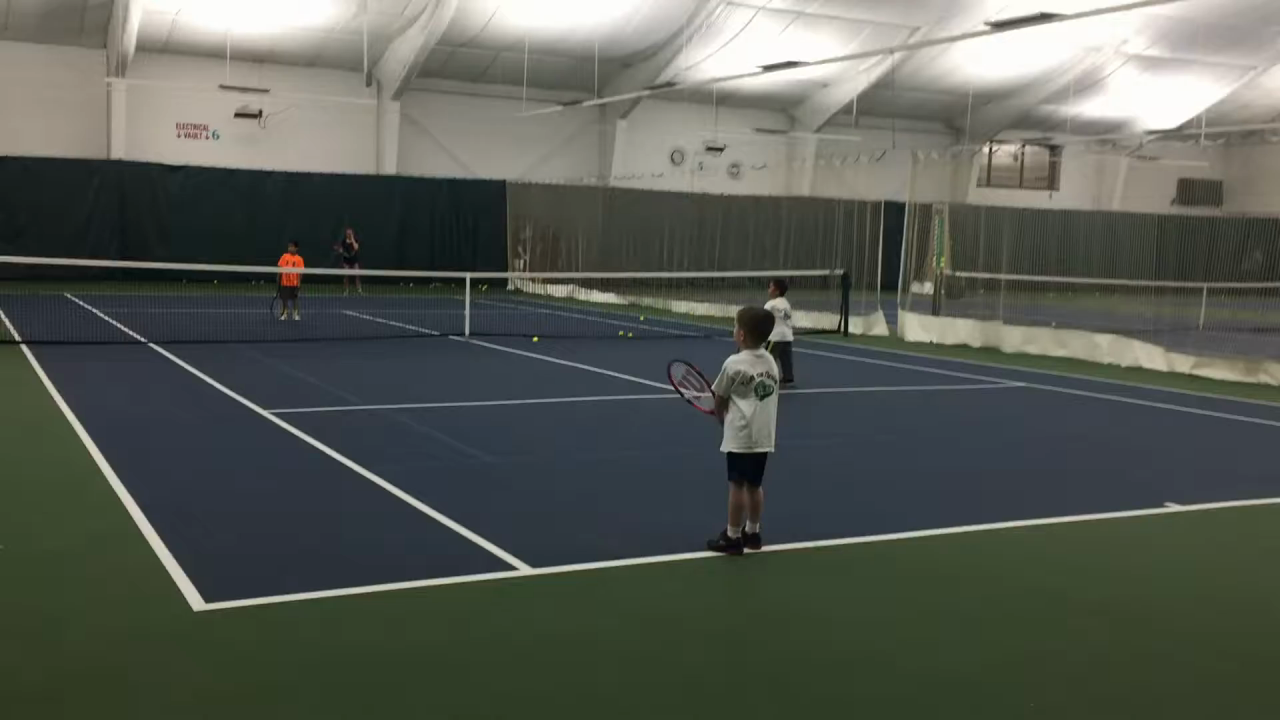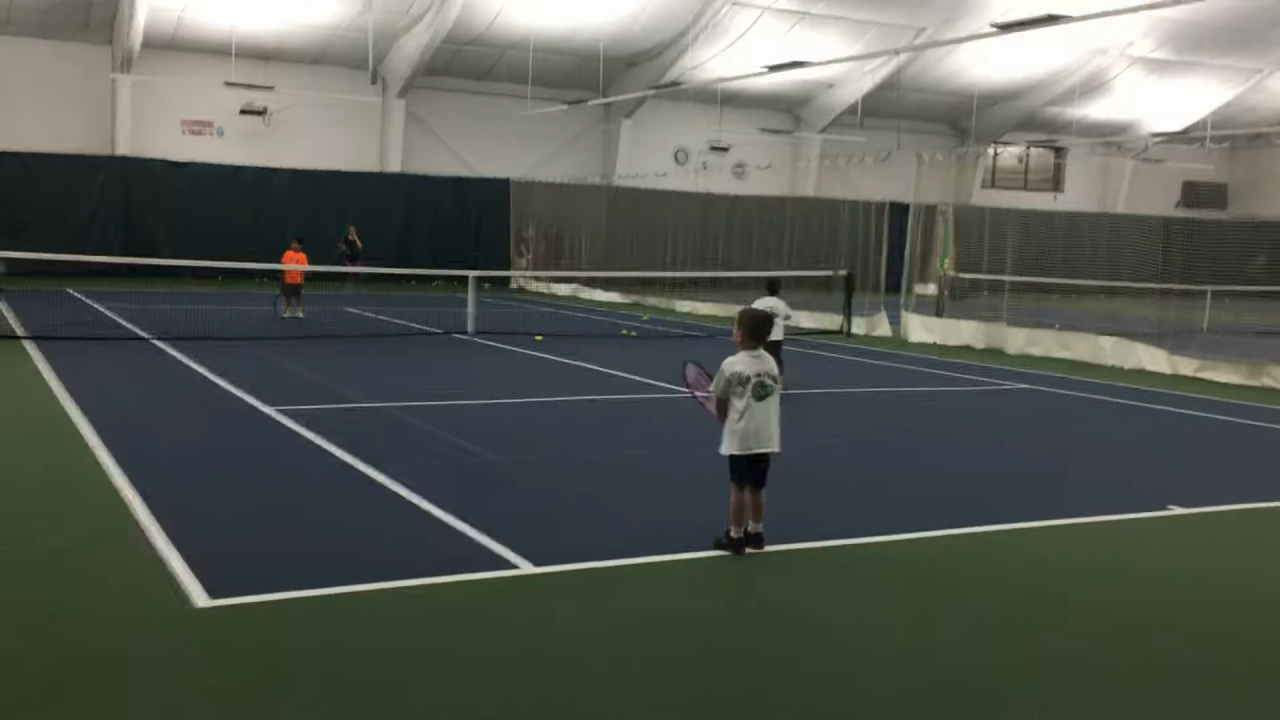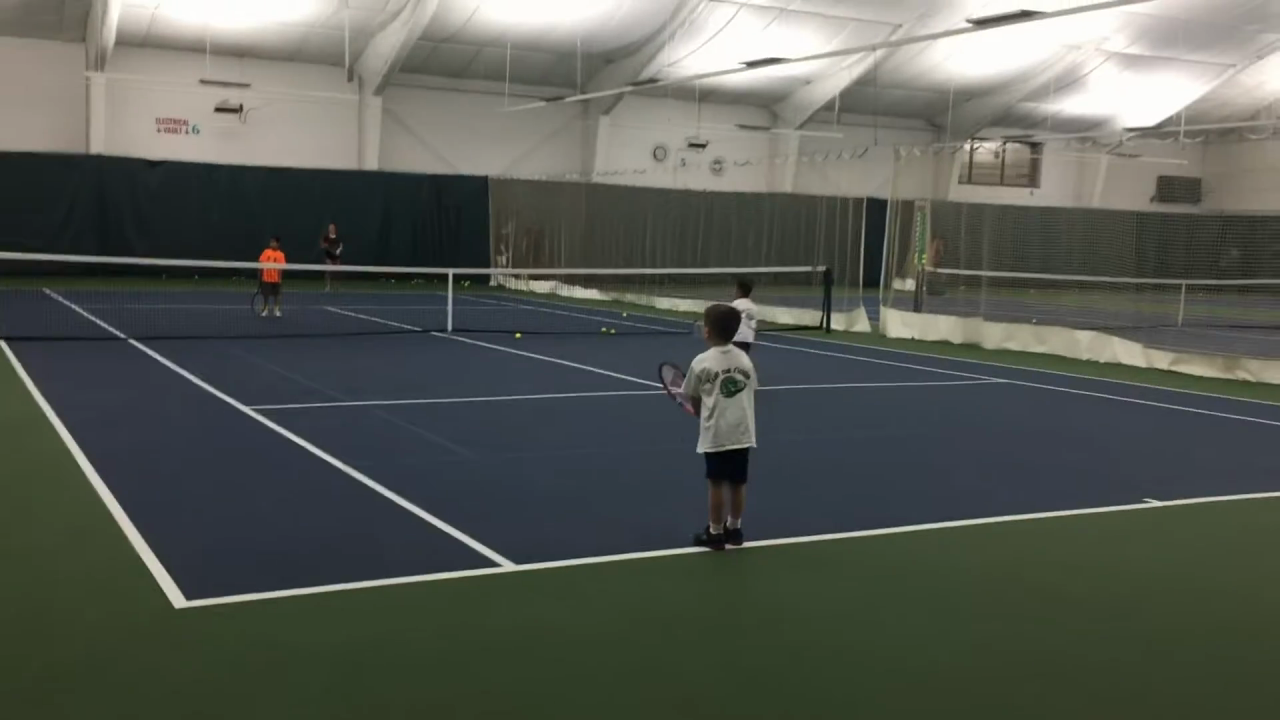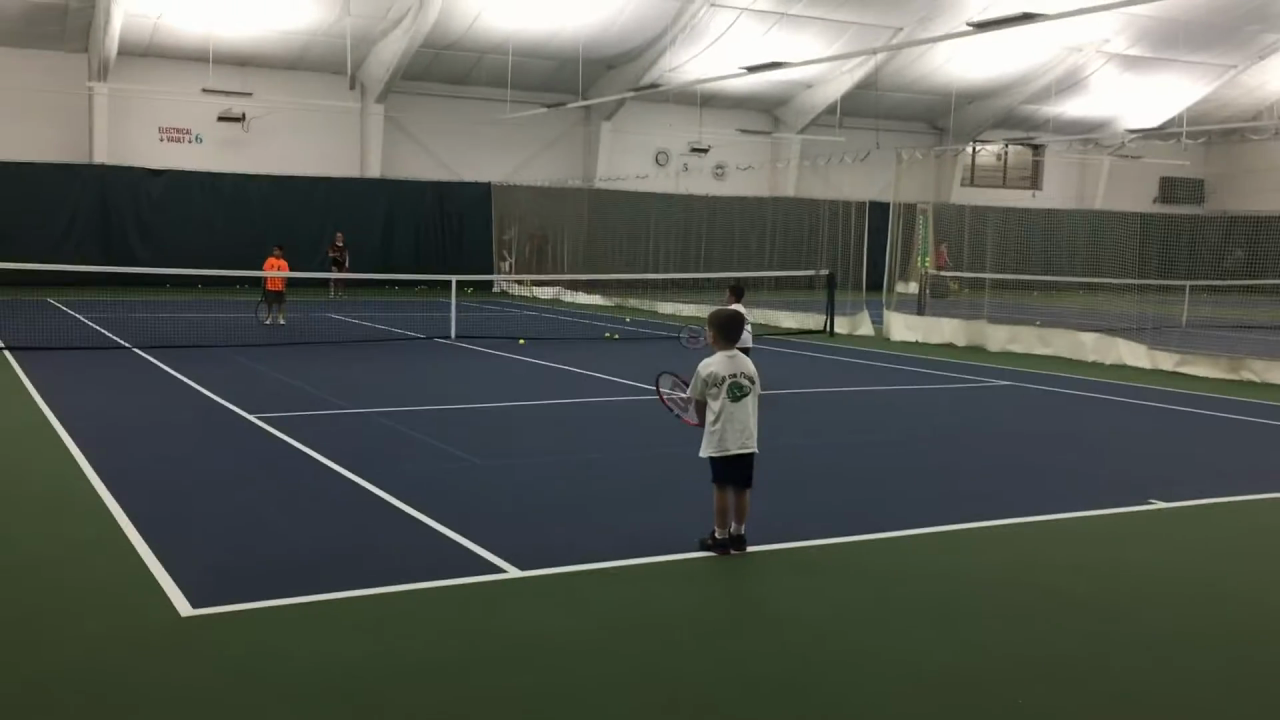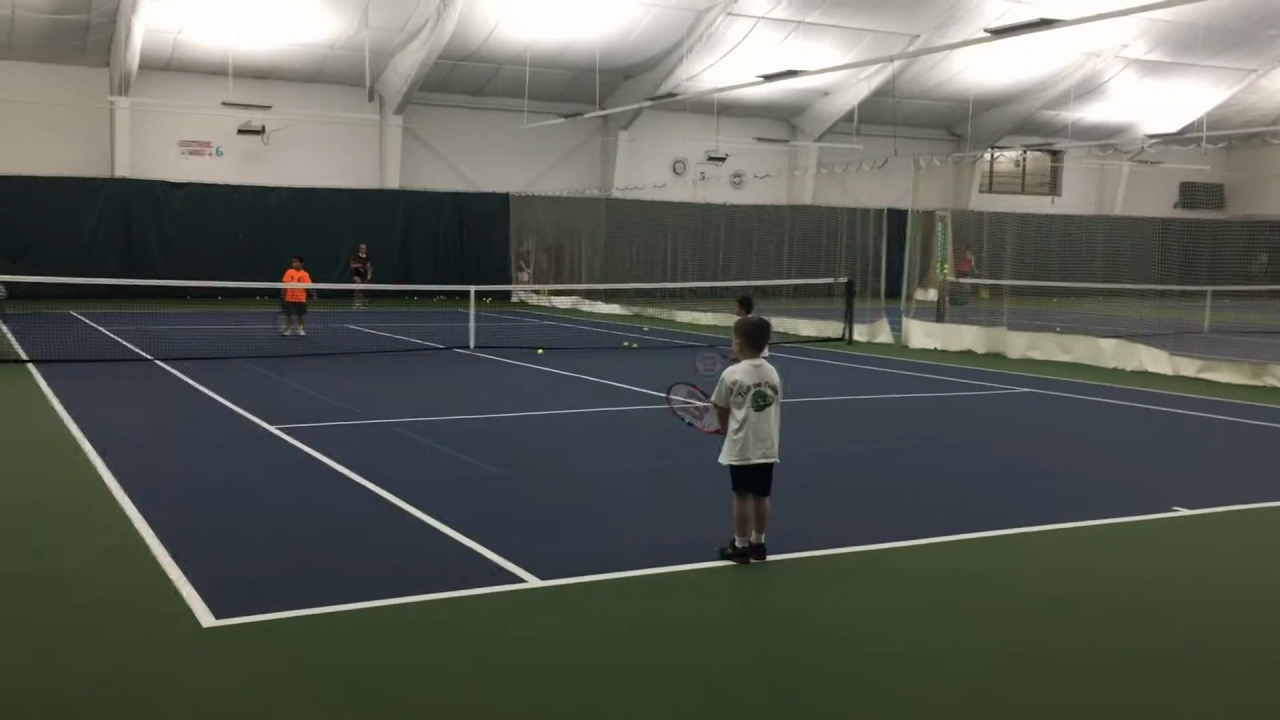
dt=0.3s
person 1, frame 1
left shoulder: (734, 363)
right shoulder: (771, 362)
left elbow: (720, 399)
right elbow: (764, 396)
left wrist: (721, 417)
left hip: (741, 436)
right hip: (763, 436)
left knee: (737, 485)
right knee: (754, 485)
left ankle: (733, 537)
right ankle: (752, 532)
person 1, frame 2
left shoulder: (731, 365)
right shoulder: (771, 363)
left elbow: (720, 401)
right elbow: (772, 395)
left wrist: (724, 419)
left hip: (742, 437)
right hip: (765, 437)
left knee: (739, 487)
right knee: (757, 486)
left ankle: (736, 537)
right ankle: (755, 532)
person 1, frame 3
left shoulder: (701, 362)
right shoulder: (744, 359)
left elbow: (694, 399)
right elbow: (750, 391)
left wrist: (703, 417)
left hip: (716, 434)
right hip: (742, 433)
left knee: (717, 483)
right knee: (737, 483)
left ankle: (715, 533)
right ankle: (734, 528)
person 1, frame 4
left shoulder: (708, 366)
right shoulder: (748, 364)
left elbow: (699, 403)
right elbow: (753, 397)
left wrist: (705, 424)
left hip: (721, 439)
right hip: (746, 438)
left knee: (722, 488)
right knee: (741, 488)
left ankle: (720, 538)
right ankle: (738, 535)
person 1, frame 5
left shoulder: (732, 374)
right shoulder: (772, 372)
left elbow: (722, 411)
right elbow: (773, 406)
left wrist: (726, 431)
left hip: (741, 447)
right hip: (767, 446)
left knee: (742, 496)
right knee: (761, 496)
left ankle: (741, 547)
right ankle: (758, 543)
